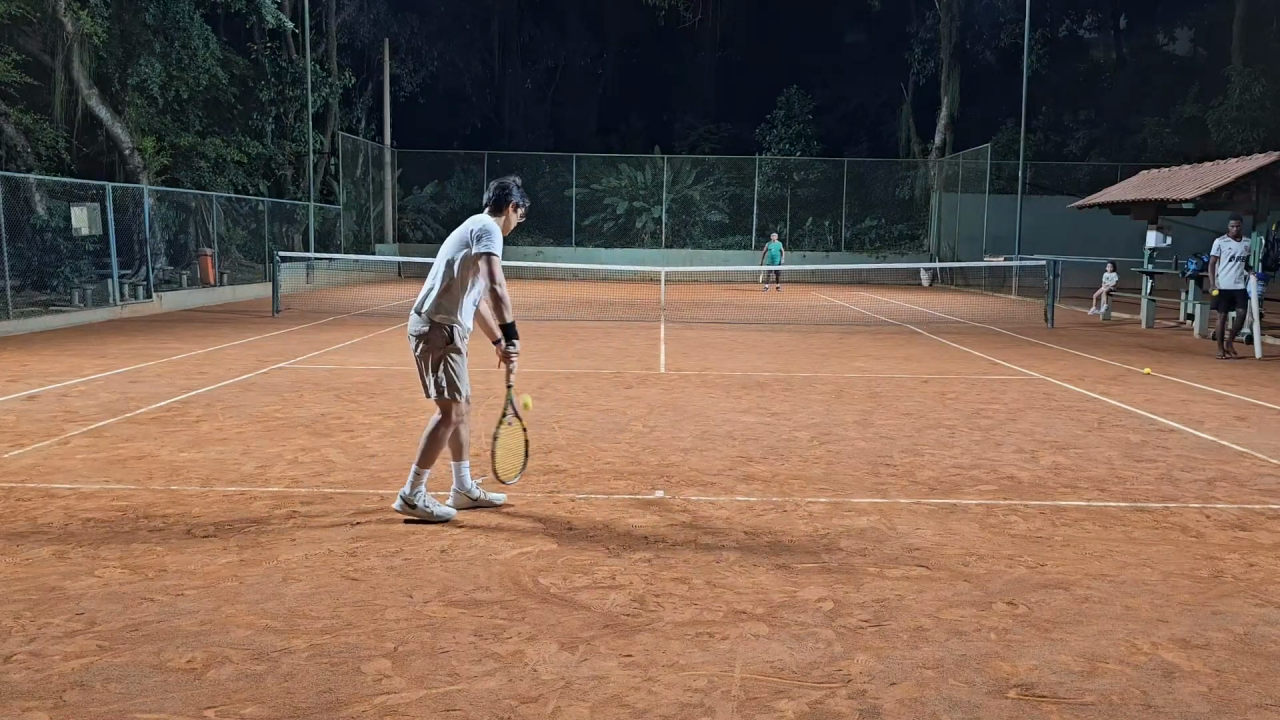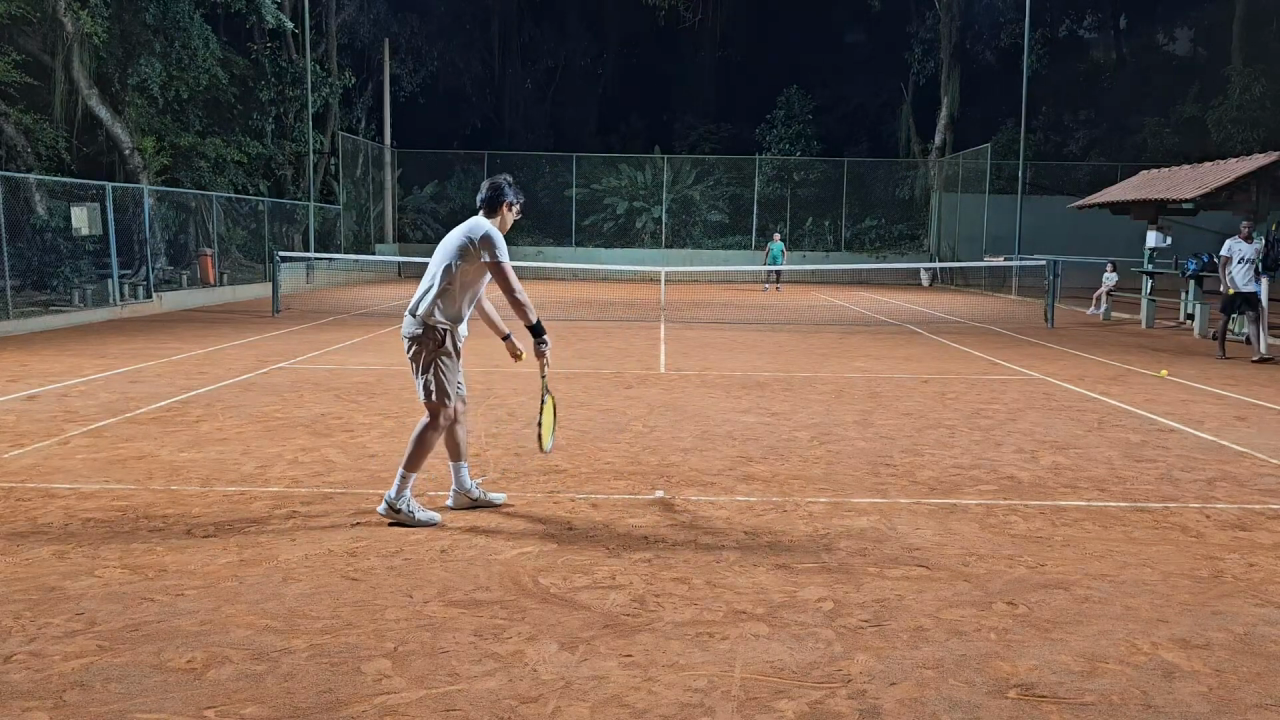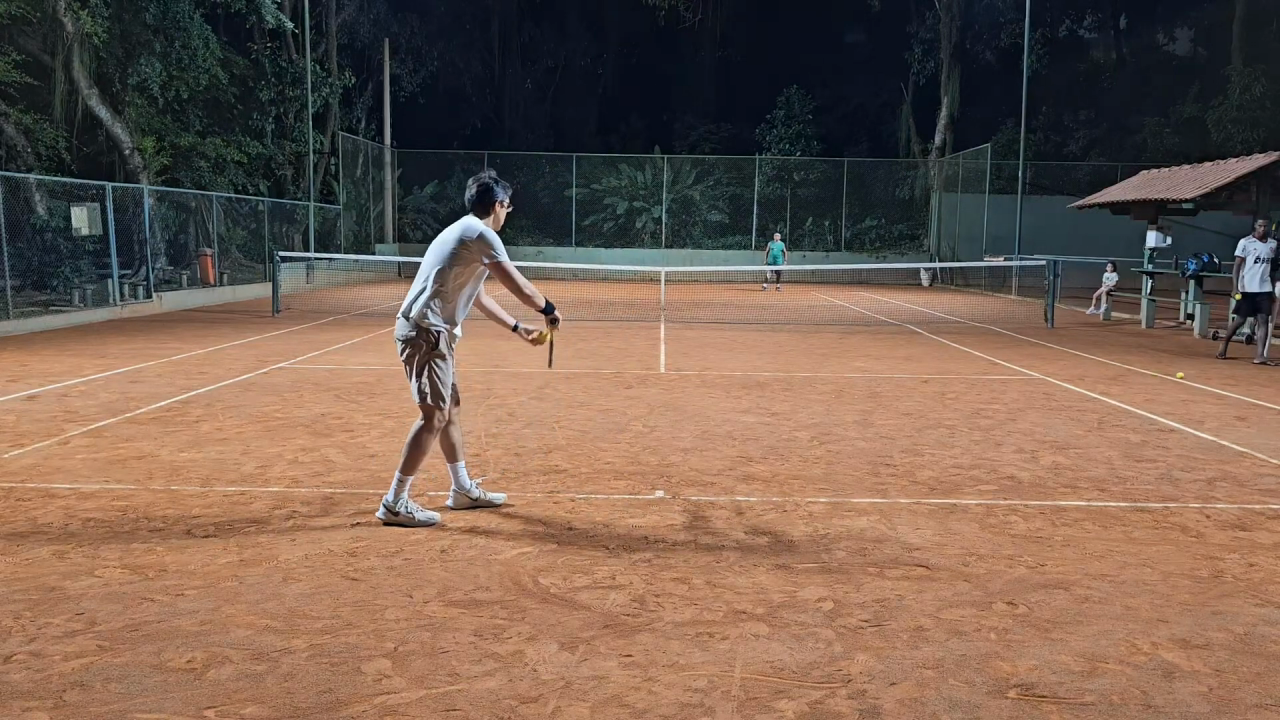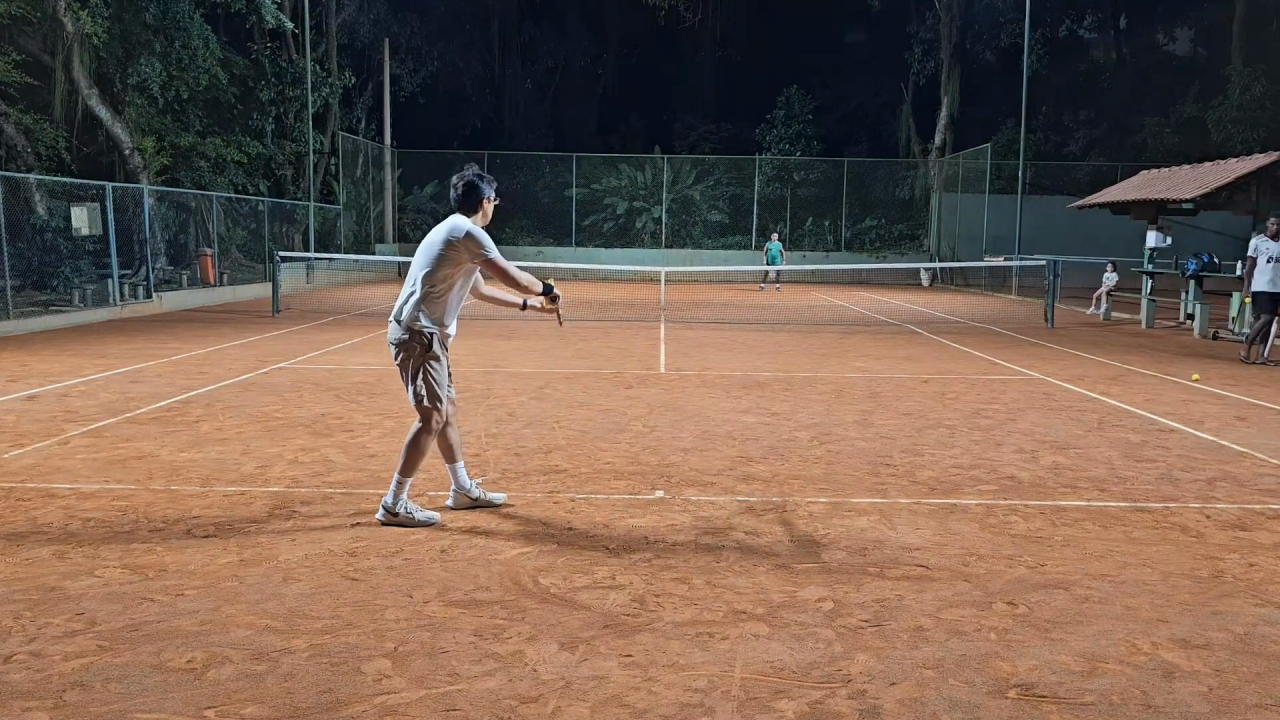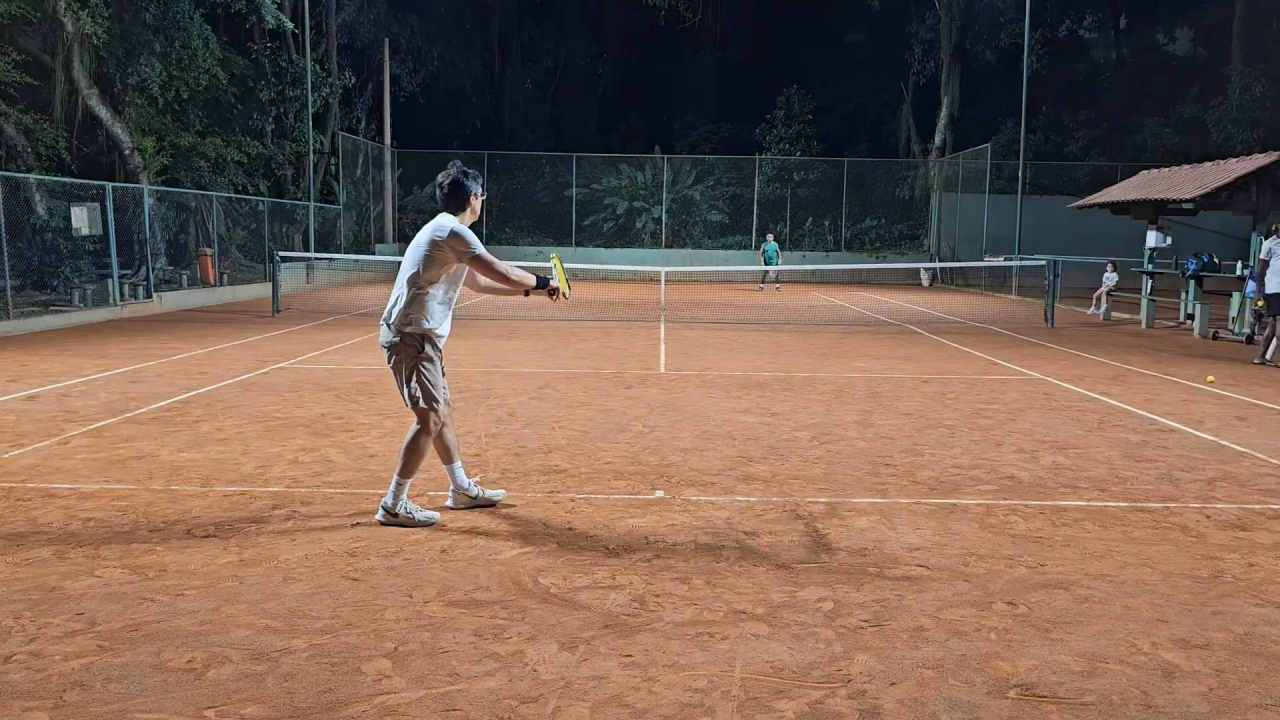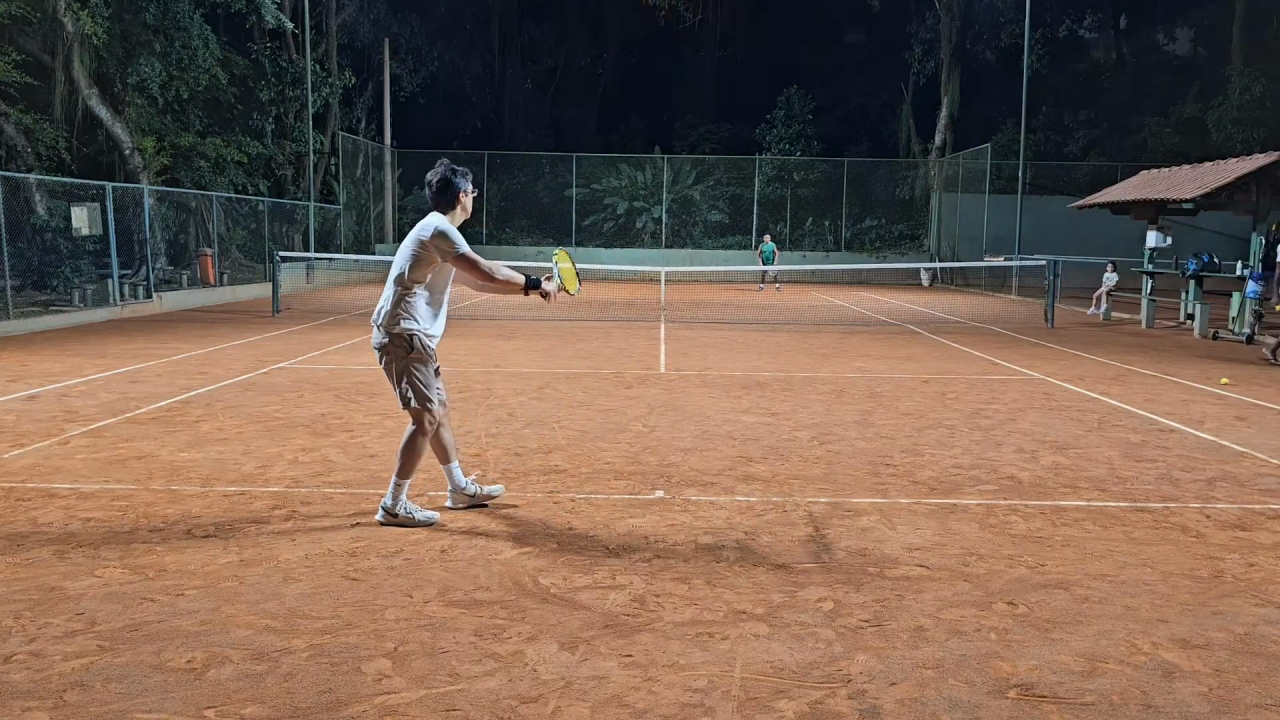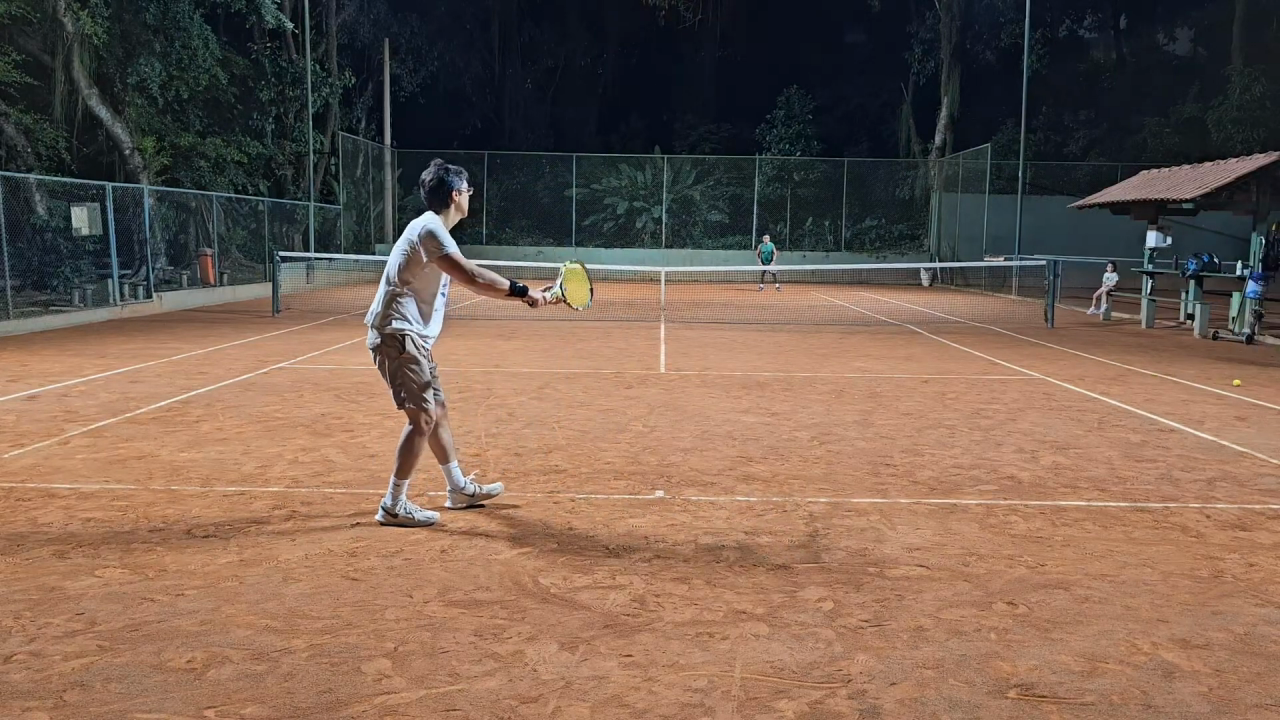
dt=0.2s
person 1, frame 1
left shoulder: (475, 228)
right shoulder: (487, 228)
left elbow: (477, 298)
right elbow: (495, 287)
left wrist: (499, 341)
right wrist: (511, 337)
left hip: (440, 325)
right hip: (439, 327)
left knee: (459, 407)
right knee: (450, 410)
left ankle: (463, 489)
right ankle: (413, 495)
person 1, frame 2
left shoulder: (471, 231)
right shoulder: (487, 232)
left elbow: (478, 298)
right elbow: (514, 292)
left wrist: (508, 338)
right wrist: (539, 334)
left hip: (437, 328)
right hip: (433, 328)
left knee: (456, 408)
right knee: (440, 413)
left ankle: (463, 489)
right ankle: (397, 499)
person 1, frame 3
left shoulder: (464, 231)
right shoulder: (480, 234)
left elbow: (478, 296)
right elbow: (520, 287)
left wrist: (517, 328)
right wrist: (550, 311)
left hip: (431, 330)
right hip: (427, 331)
left knee: (451, 410)
right knee: (434, 415)
left ankle: (463, 489)
right ankle: (395, 502)
person 1, frame 4
left shoulder: (455, 230)
right shoulder: (467, 232)
left elbow: (478, 288)
right elbow: (515, 278)
left wrist: (527, 303)
right wrist: (548, 291)
left hip: (424, 332)
right hip: (419, 333)
left knee: (447, 411)
right knee: (432, 417)
left ankle: (463, 489)
right ankle: (394, 504)
person 1, frame 5
left shoulder: (445, 230)
right shoulder: (452, 231)
left elbow: (478, 281)
right elbow: (502, 273)
left wrist: (530, 290)
right wrist: (544, 282)
left hip: (419, 334)
right hip: (411, 335)
left knee: (441, 412)
right knee: (430, 418)
left ankle: (462, 489)
right ankle: (394, 505)
person 1, frame 6
left shoulder: (439, 230)
right shoulder: (438, 230)
left elbow: (477, 281)
right elbow: (487, 272)
left wrist: (528, 288)
right wrist: (537, 283)
left hip: (415, 336)
right hip: (403, 335)
left knee: (438, 412)
right knee: (426, 418)
left ankle: (460, 488)
right ankle: (393, 505)
person 1, frame 7
left shoulder: (437, 232)
right shoulder: (429, 229)
left elbow: (474, 284)
right elbow: (472, 276)
left wrist: (523, 293)
right wrist: (522, 291)
left hip: (412, 337)
right hip: (397, 335)
left knee: (437, 412)
right knee: (422, 417)
left ankle: (459, 488)
right ankle: (393, 505)
